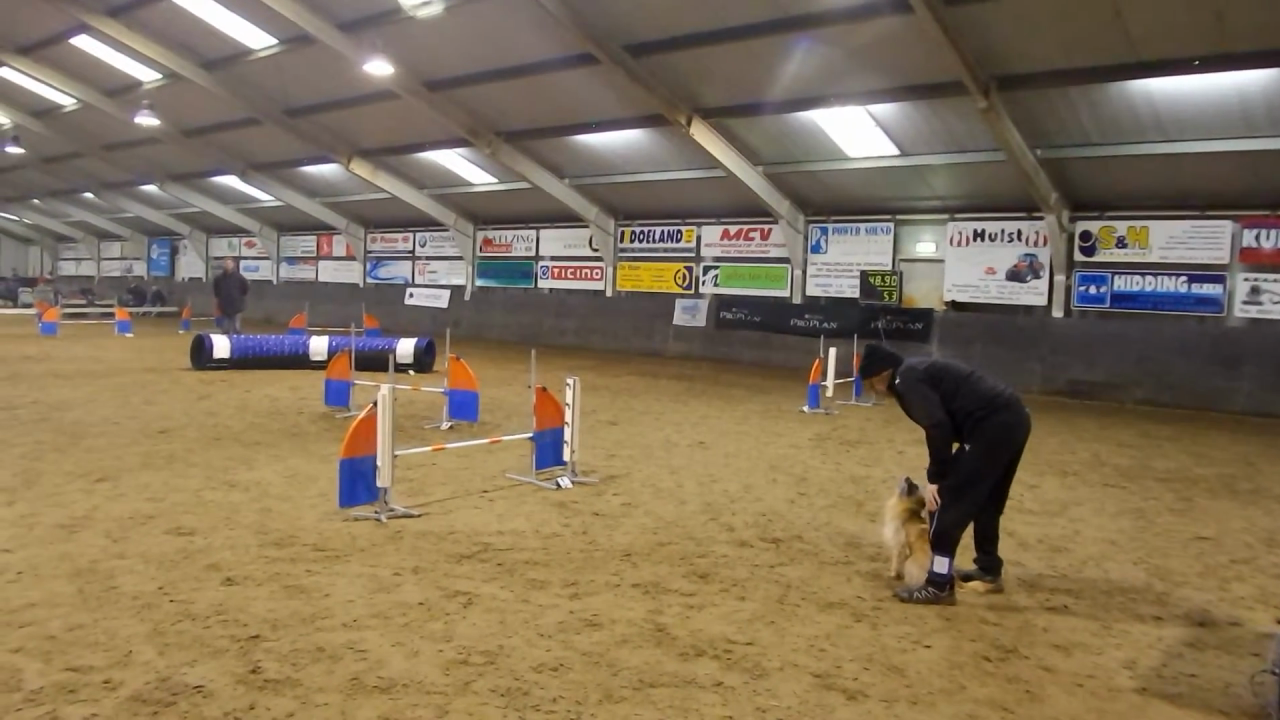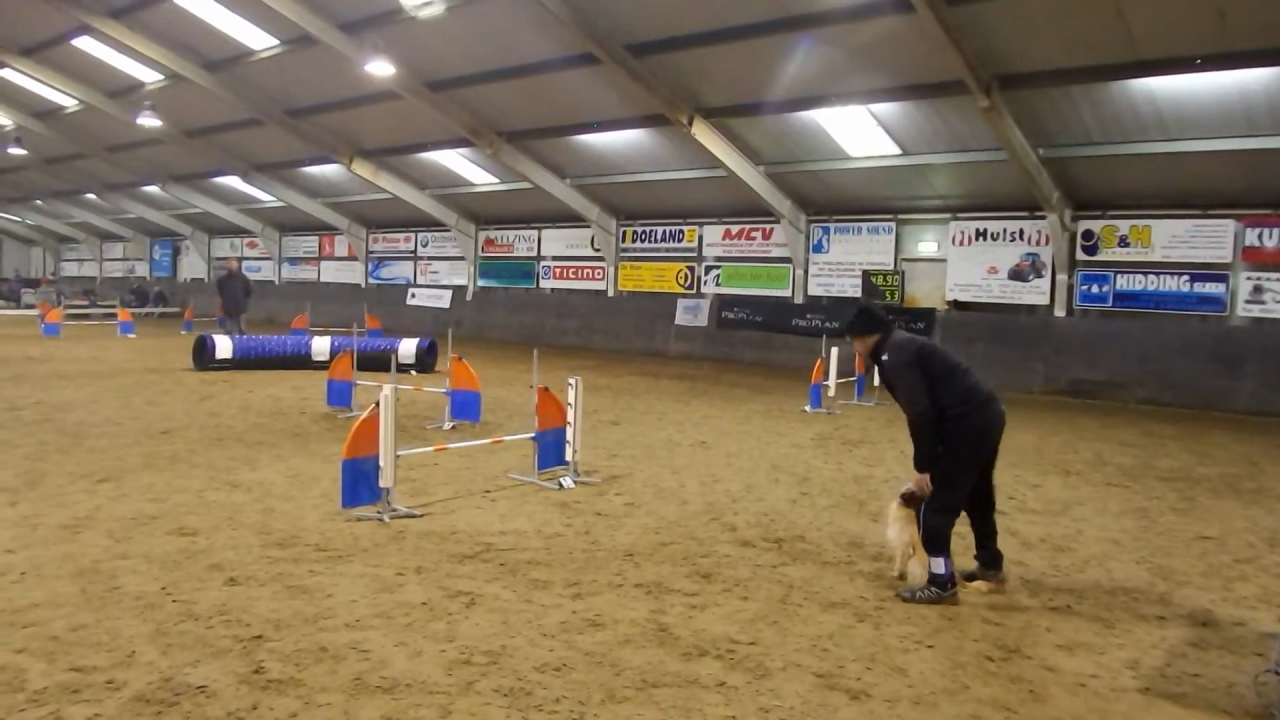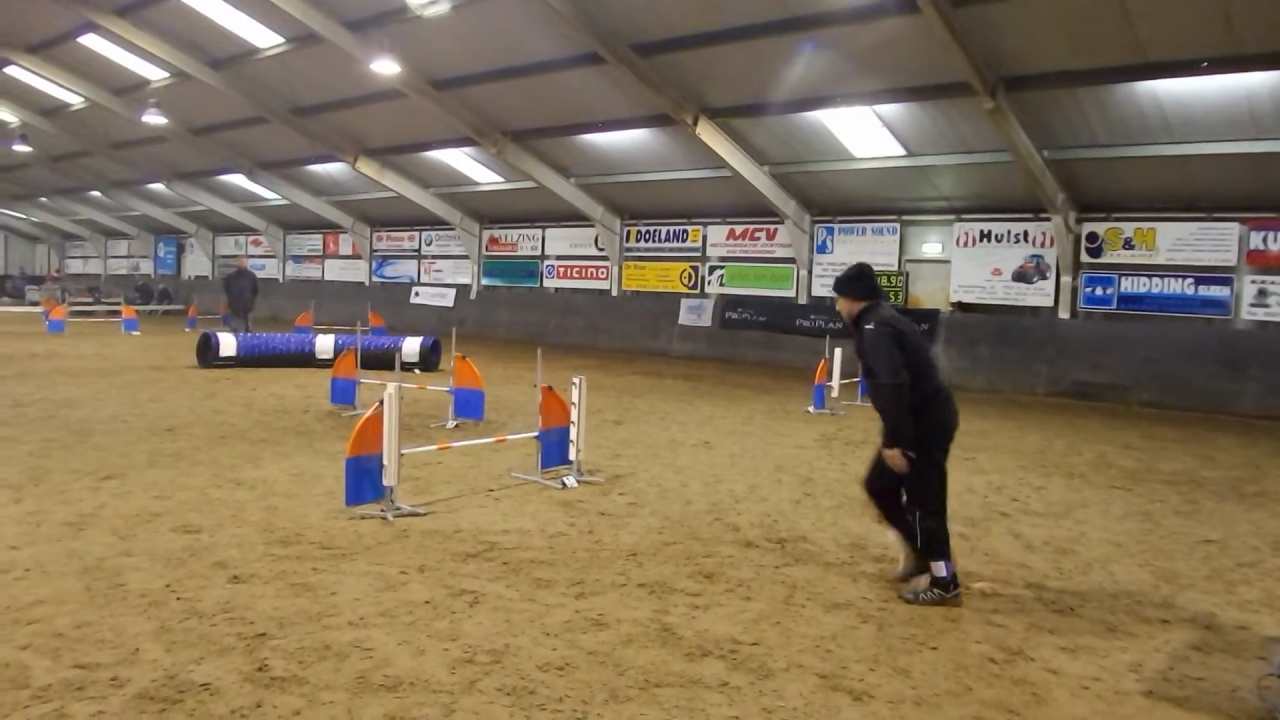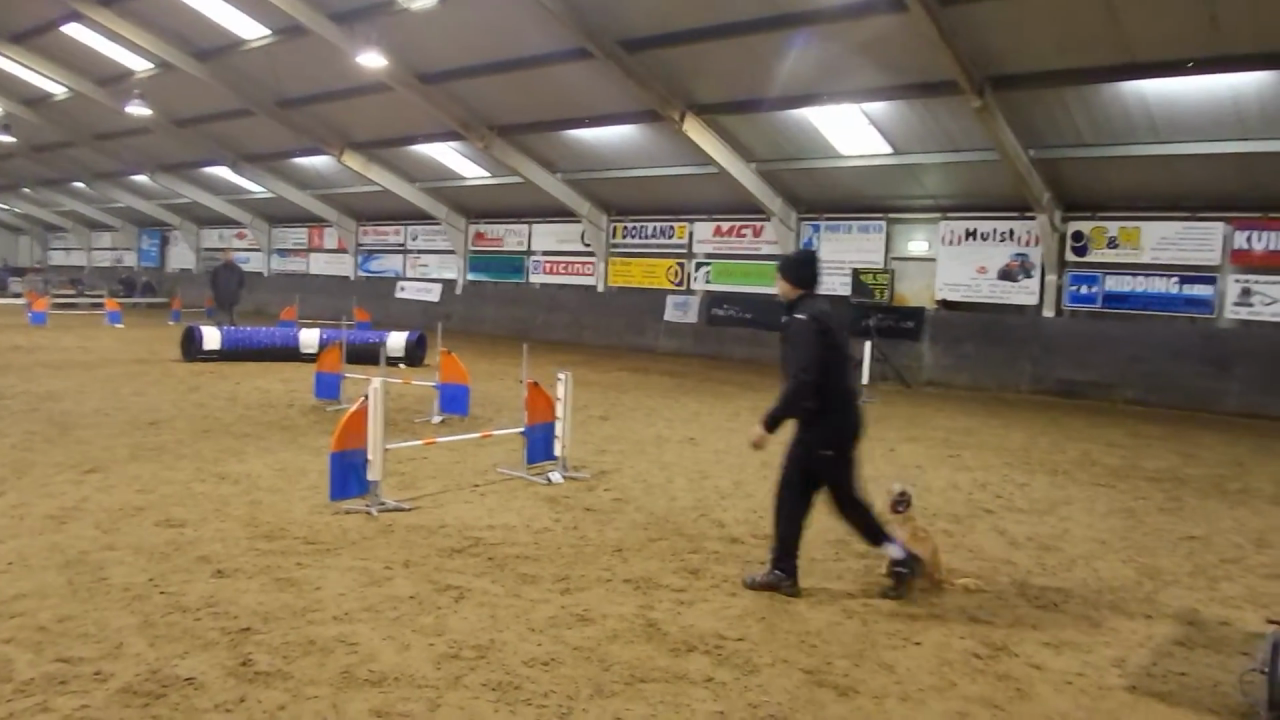
dt=0.3s
person 1, frame 1
left shoulder: (907, 380)
right shoulder: (918, 372)
left elbow: (937, 426)
right elbow: (942, 425)
left wrist: (935, 478)
right wrist: (939, 475)
left hip: (993, 426)
right hip: (1013, 418)
left knee: (948, 502)
right knee: (986, 500)
left ankle: (939, 585)
right ankle: (989, 570)
person 1, frame 2
left shoulder: (895, 356)
right shoulder: (902, 347)
left elbow: (919, 412)
left wrist: (922, 466)
right wrist: (925, 461)
left hip: (966, 422)
right hip: (986, 414)
left knee: (935, 502)
right knee: (975, 497)
left ankle: (941, 584)
right ankle: (991, 566)
person 1, frame 3
left shoulder: (875, 328)
right shoulder: (882, 321)
left elbow: (894, 386)
left wrist: (891, 441)
right wrist: (894, 437)
left hip: (924, 421)
right hip: (926, 416)
left knee: (924, 502)
right knee: (879, 485)
left ankle: (944, 585)
right ankle: (919, 552)
person 1, frame 4
left shoulder: (804, 319)
right shoulder: (817, 314)
left elbow: (802, 382)
left wrist: (769, 423)
left hip: (828, 422)
right hip: (828, 418)
left knee: (843, 497)
right knee: (792, 494)
left ankle: (902, 562)
right ankle: (783, 572)
